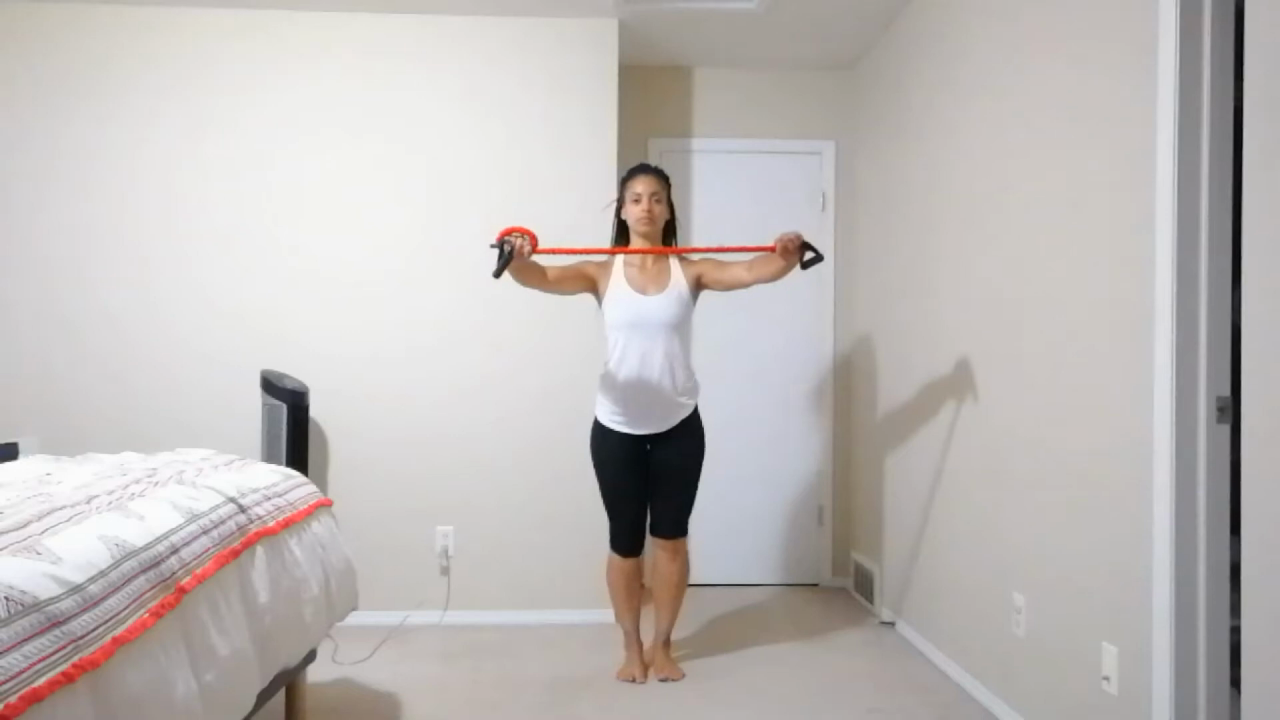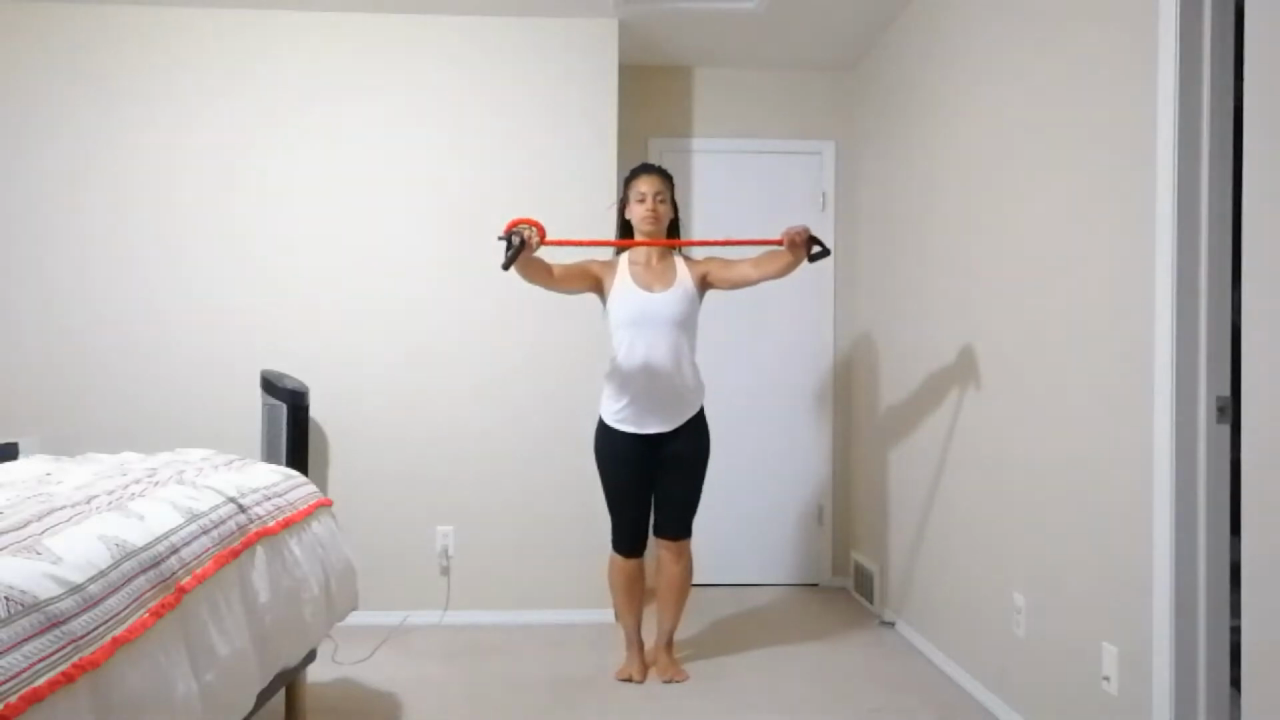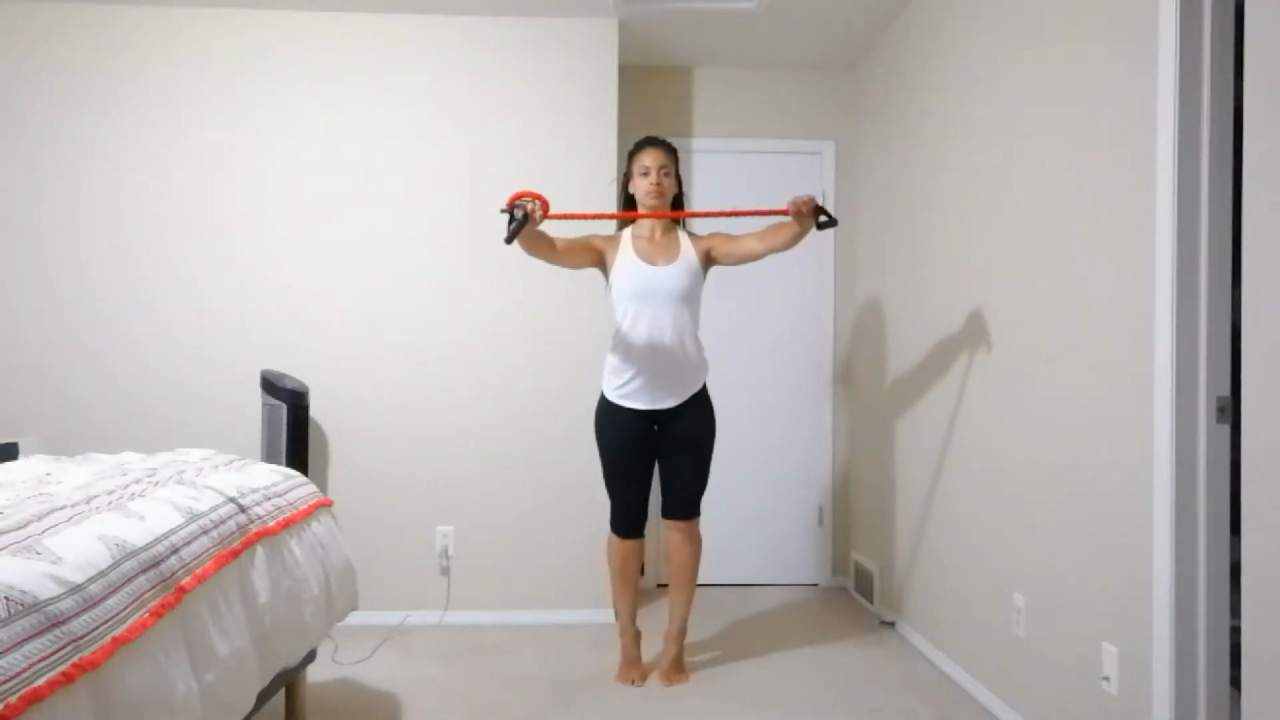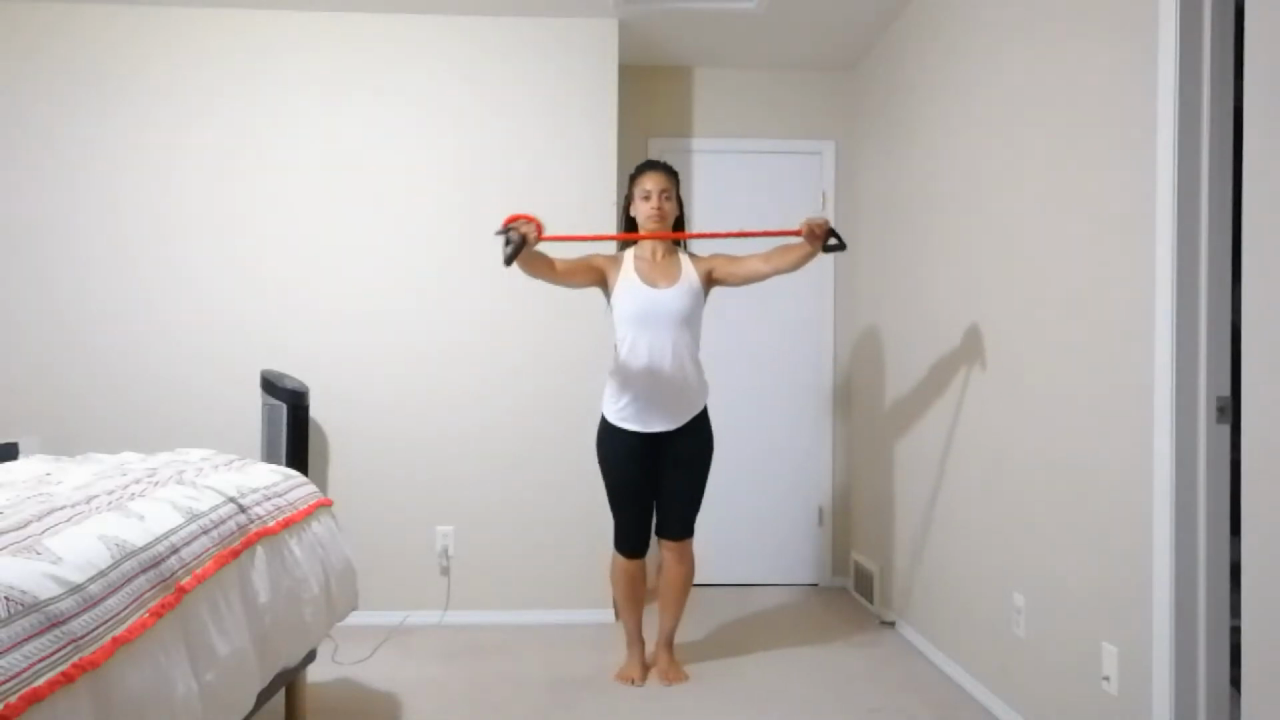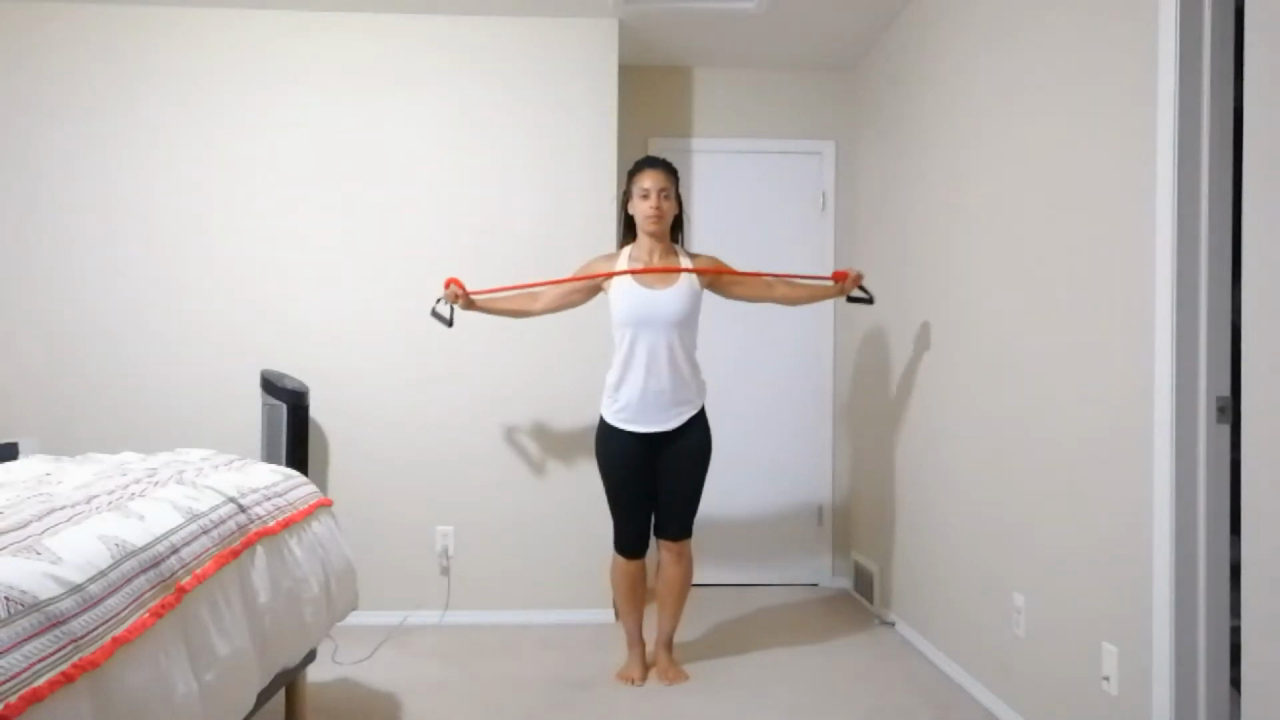
dt=0.7s
person 1, frame 1
left shoulder: (690, 272)
right shoulder: (602, 273)
left elbow: (752, 272)
right elbow: (544, 279)
left wrist: (788, 257)
right wrist: (517, 262)
left hip: (678, 427)
right hip: (617, 428)
left knee: (671, 539)
right knee: (624, 542)
left ankle: (661, 646)
right ankle: (632, 647)
person 1, frame 2
left shoulder: (696, 271)
right shoulder: (605, 272)
left elbow: (757, 269)
right elbow: (549, 276)
left wrist: (794, 252)
right wrist: (523, 255)
left hip: (683, 427)
right hip: (621, 428)
left knee: (674, 540)
right knee: (627, 543)
left ankle: (664, 647)
right ankle: (632, 648)
person 1, frame 3
left shoulder: (700, 247)
right shoulder: (610, 247)
left elbow: (763, 242)
right elbow: (549, 250)
left wrist: (801, 223)
right wrist: (526, 228)
left hip: (687, 405)
right hip: (624, 405)
left knee: (683, 521)
right knee: (626, 523)
left ankle: (675, 644)
right ankle: (629, 643)
person 1, frame 4
left shoulder: (702, 269)
right shoulder: (610, 267)
left elbow: (769, 263)
right elbow: (549, 270)
left wrist: (810, 244)
right wrist: (524, 247)
left hip: (687, 426)
right hip: (624, 427)
left knee: (676, 540)
right knee: (629, 543)
left ankle: (665, 647)
right ankle: (633, 647)
person 1, frame 5
left shoulder: (700, 268)
right shoulder: (606, 269)
left elbow: (772, 289)
right elbow: (539, 301)
left wrist: (833, 291)
right wrist: (473, 303)
left hip: (684, 426)
right hip: (623, 427)
left knee: (675, 541)
right knee: (629, 544)
left ankle: (665, 648)
right ankle: (634, 649)
